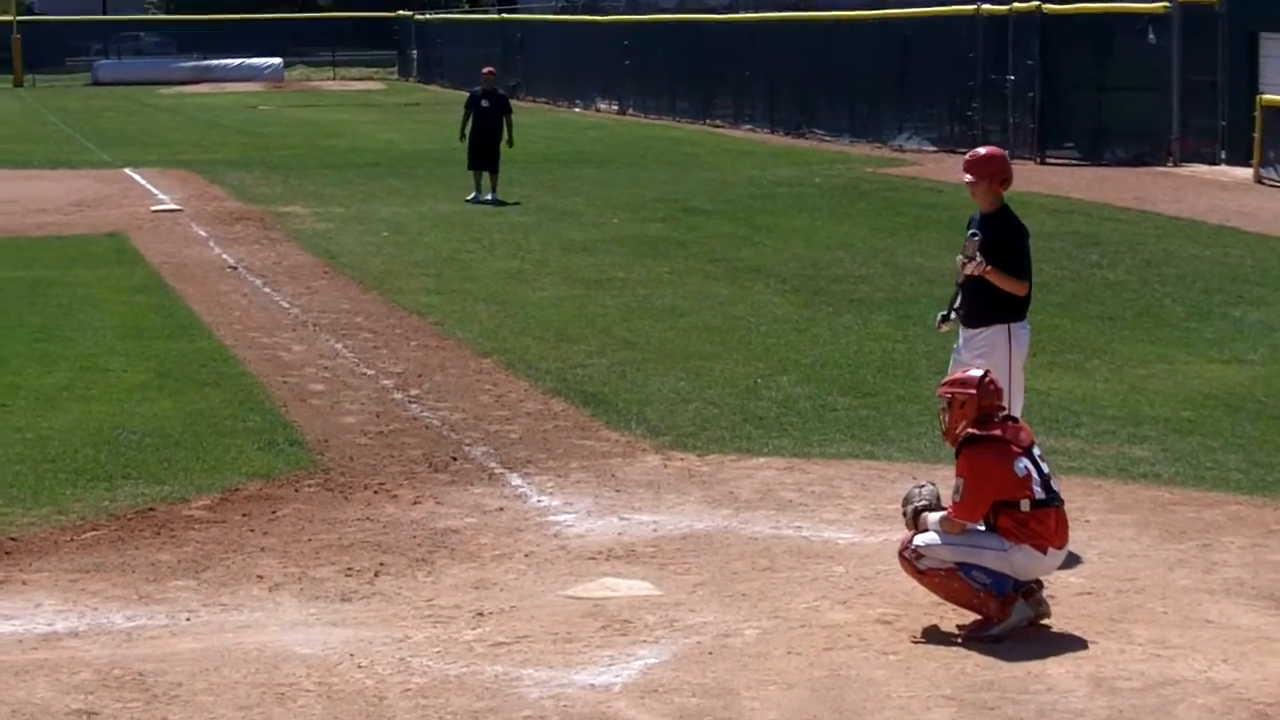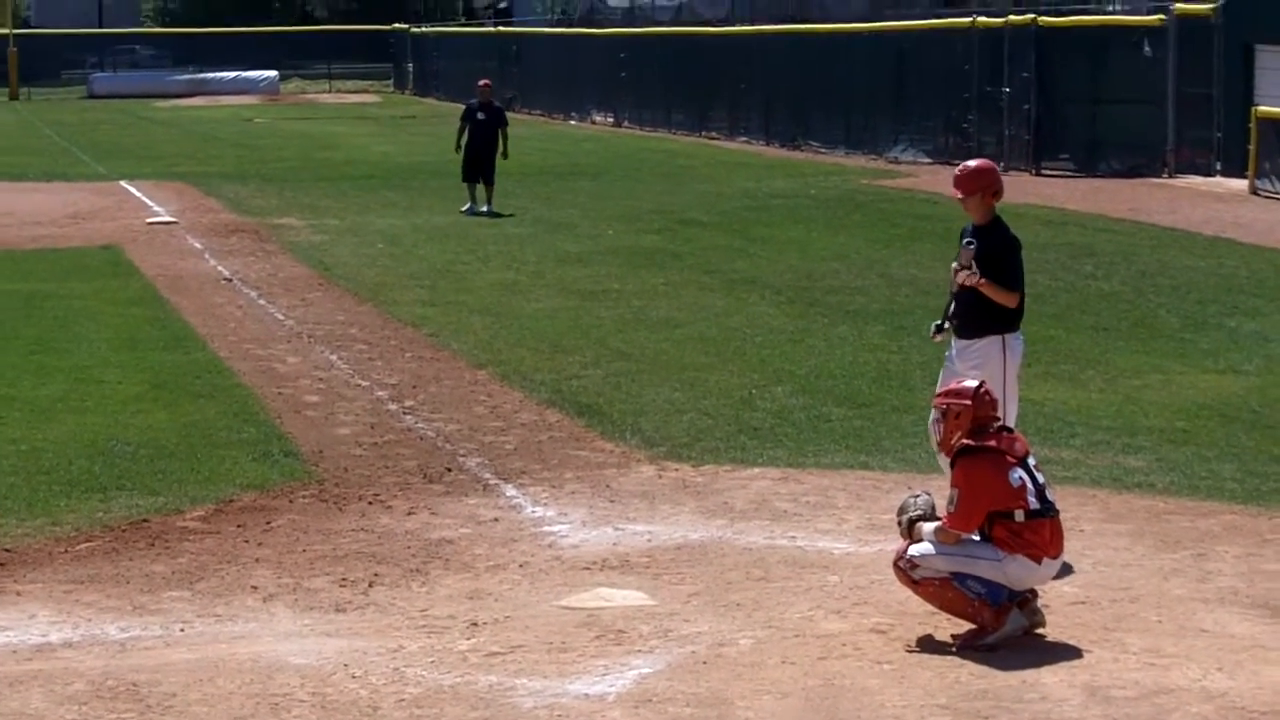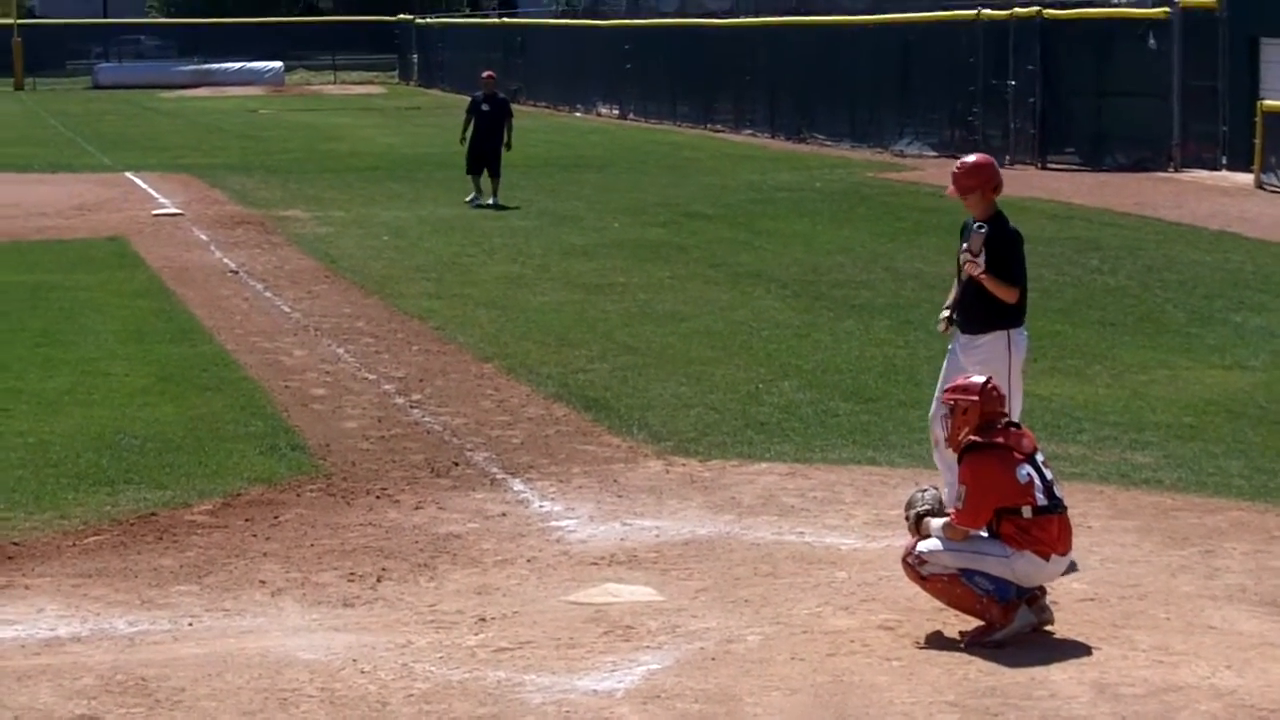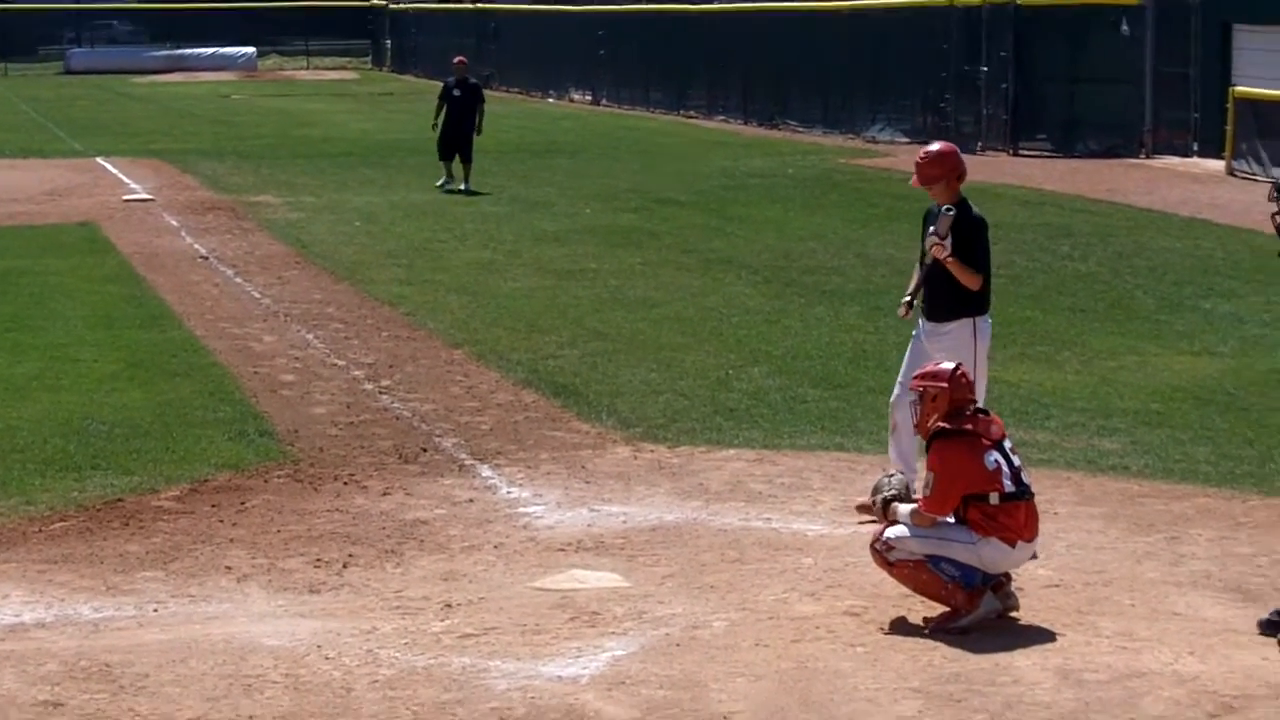
dt=0.1s
person 1, frame 1
left shoulder: (1011, 228)
right shoulder: (975, 221)
left elbow: (1021, 287)
left wrist: (985, 270)
right wrist: (955, 311)
left hip: (1001, 336)
right hip: (970, 333)
person 1, frame 2
left shoulder: (1004, 241)
right shoulder: (968, 232)
left elbow: (1012, 299)
left wrist: (978, 281)
right wrist: (947, 318)
left hip: (995, 346)
right hip: (962, 342)
person 1, frame 3
left shoulder: (1006, 234)
right shoulder: (968, 227)
left elbow: (1013, 294)
left wrist: (981, 272)
right wrist: (949, 308)
left hip: (999, 342)
right hip: (965, 337)
right knee: (941, 416)
right ankle: (955, 496)
person 1, frame 4
left shoulder: (972, 223)
right shoulder: (932, 214)
left elbow: (976, 282)
left wrist: (947, 258)
right wrist: (911, 296)
left hip: (963, 330)
right hip: (929, 325)
right knee: (902, 403)
person 2, frame 1
left shoulder: (977, 450)
right shoulder: (1014, 431)
left elbow: (956, 523)
left wrist: (921, 518)
right wrist: (936, 513)
left hip: (1028, 551)
right hip: (1051, 544)
left knee: (915, 549)
right knee: (954, 532)
left ankle: (1003, 608)
right ankle: (1024, 592)
person 2, frame 2
left shoulder: (972, 461)
right shoulder: (1010, 442)
left elbow: (950, 534)
left wrist: (916, 528)
right wrist: (930, 525)
left hip: (1024, 562)
right hip: (1047, 555)
left knee: (910, 560)
right knee: (957, 543)
left ankle: (998, 616)
right ankle: (1019, 601)
person 2, frame 3
left shoulder: (980, 457)
right shoulder: (1017, 438)
left elbow: (959, 530)
left wrist: (924, 525)
right wrist: (940, 520)
left hip: (1032, 558)
right hip: (1055, 551)
left knee: (919, 555)
right knee: (964, 539)
left ankle: (1006, 613)
right ankle: (1028, 599)
person 2, frame 4
left shoulder: (950, 444)
right shoulder: (988, 427)
left elbow: (931, 516)
left wrist: (893, 512)
right wrist: (913, 505)
left hip: (1001, 545)
right hip: (1021, 538)
left knee: (886, 542)
right knee: (929, 522)
left ankle: (974, 602)
right ankle: (994, 581)
